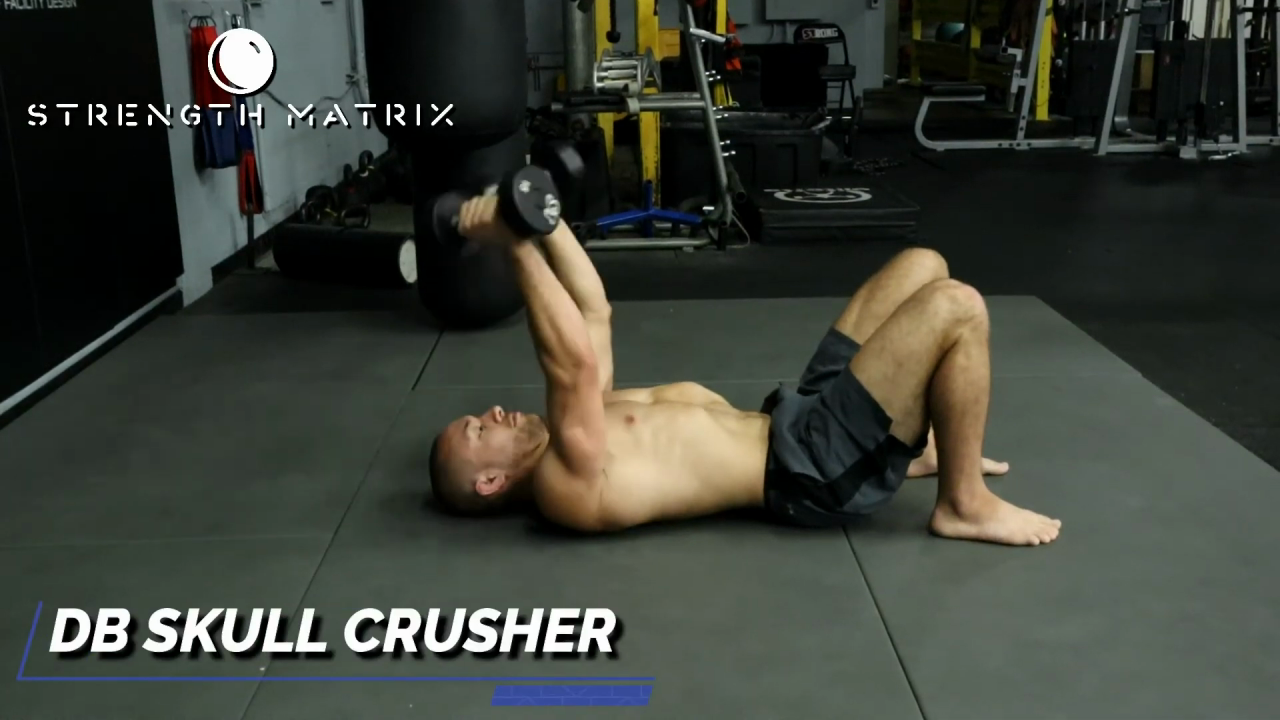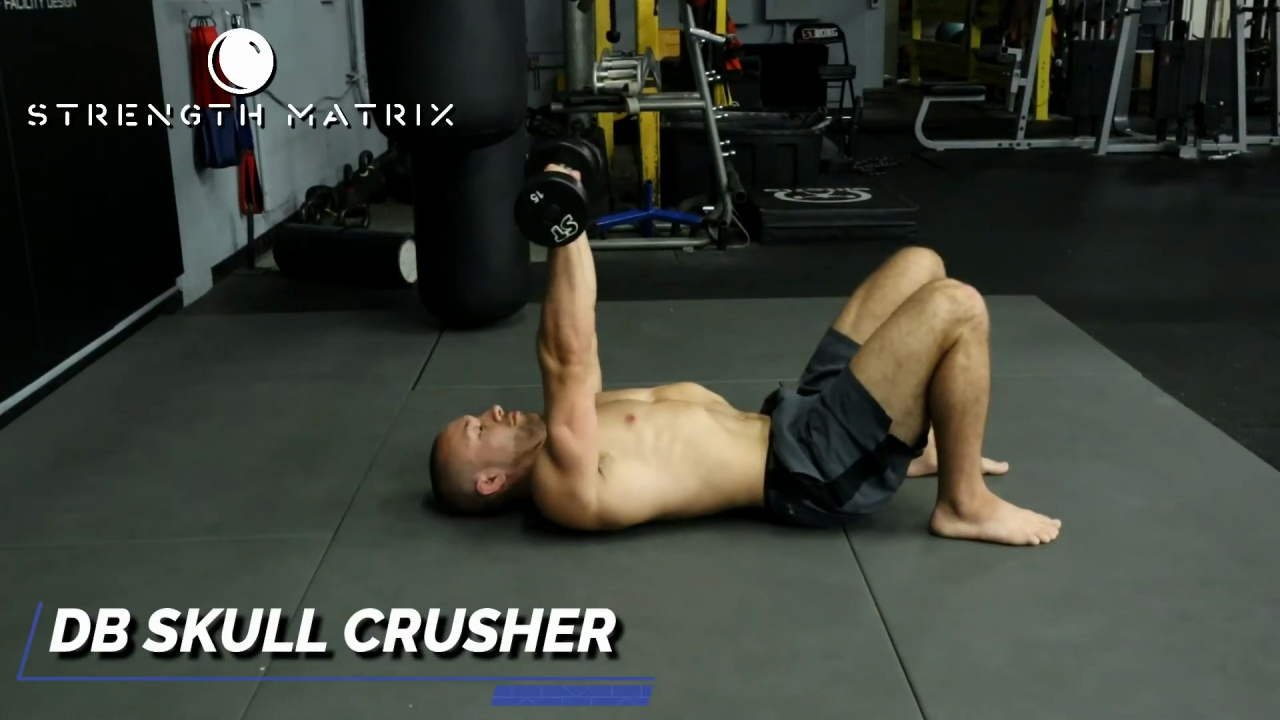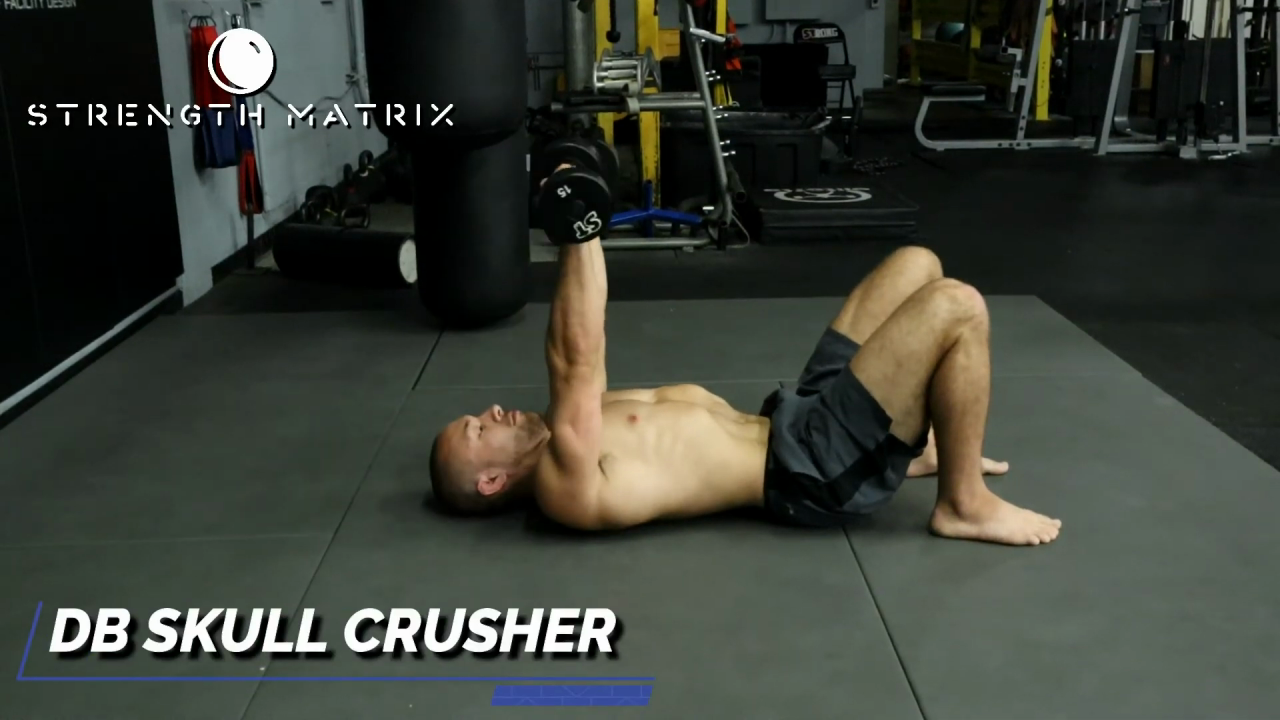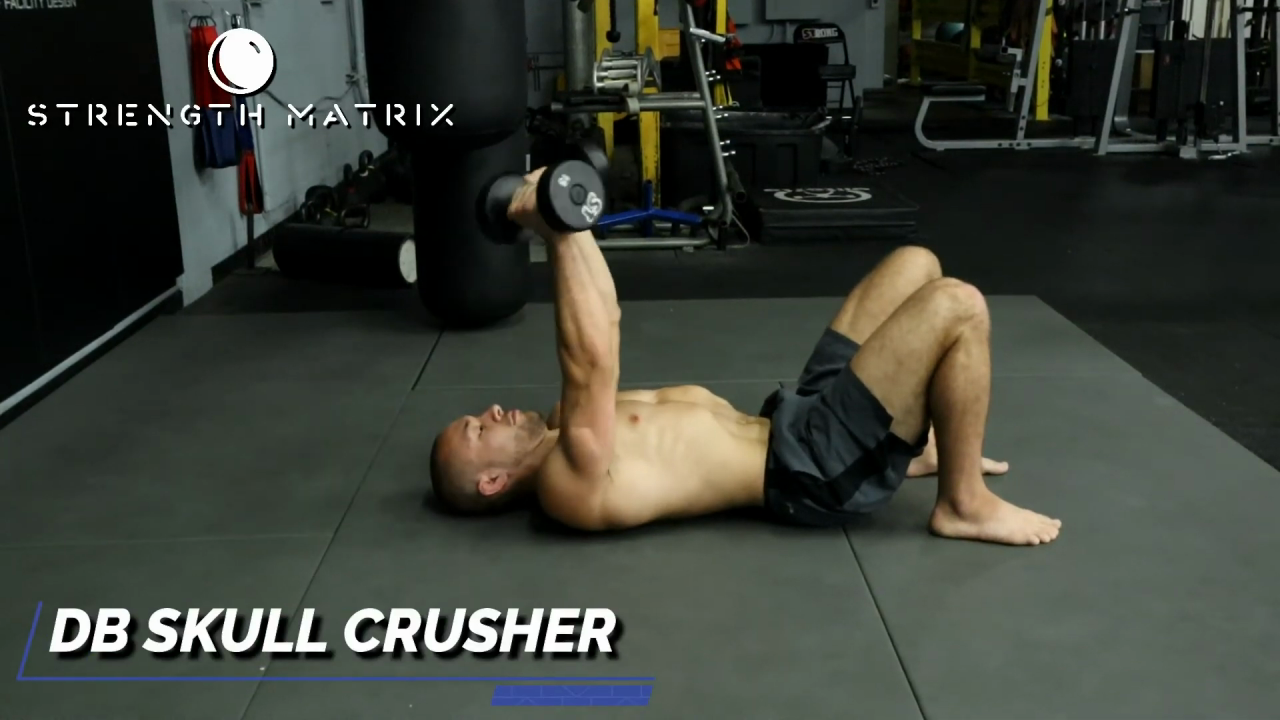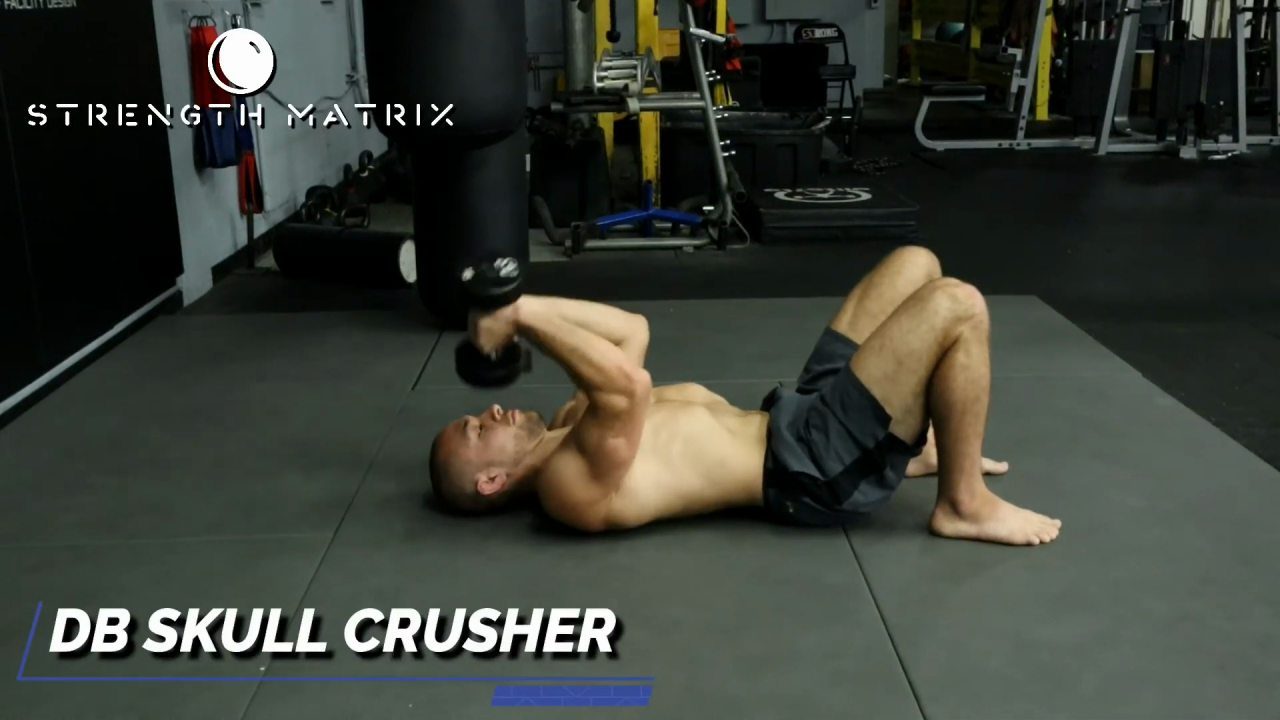
dt=0.4s
person 1, frame 1
left shoulder: (570, 441)
right shoulder: (564, 488)
left elbow: (594, 320)
right elbow: (575, 365)
right wrist: (518, 245)
left hip: (795, 420)
right hip: (815, 470)
left knee: (922, 268)
right knee: (957, 306)
left ankle: (922, 446)
right ankle: (965, 506)
person 1, frame 2
left shoulder: (563, 439)
right shoulder: (565, 486)
left elbow: (572, 362)
right elbow: (567, 358)
left hip: (795, 419)
right hip: (817, 466)
left knee: (920, 264)
right knee: (958, 307)
left ankle: (920, 444)
right ankle: (965, 504)
person 1, frame 3
left shoulder: (565, 435)
right shoulder: (562, 490)
left elbow: (579, 347)
right elbow: (574, 364)
left hip: (794, 424)
right hip: (815, 473)
left knee: (917, 266)
right knee: (957, 307)
left ankle: (921, 450)
right ankle: (964, 508)
person 1, frame 4
left shoulder: (562, 432)
right shoulder: (570, 488)
left elbow: (600, 329)
right elbow: (590, 364)
left wrist: (564, 225)
right wrist: (561, 235)
left hip: (796, 420)
right hip: (817, 464)
left knee: (916, 262)
right knee: (957, 305)
left ankle: (918, 446)
right ankle: (964, 505)
person 1, frame 5
left shoulder: (571, 425)
right shoulder: (572, 487)
left elbow: (632, 331)
right elbow: (629, 385)
left wrist: (522, 306)
right wrist: (521, 316)
left hip: (796, 418)
right hip: (818, 467)
left knee: (916, 264)
right knee: (957, 306)
left ankle: (918, 446)
right ankle: (965, 505)
